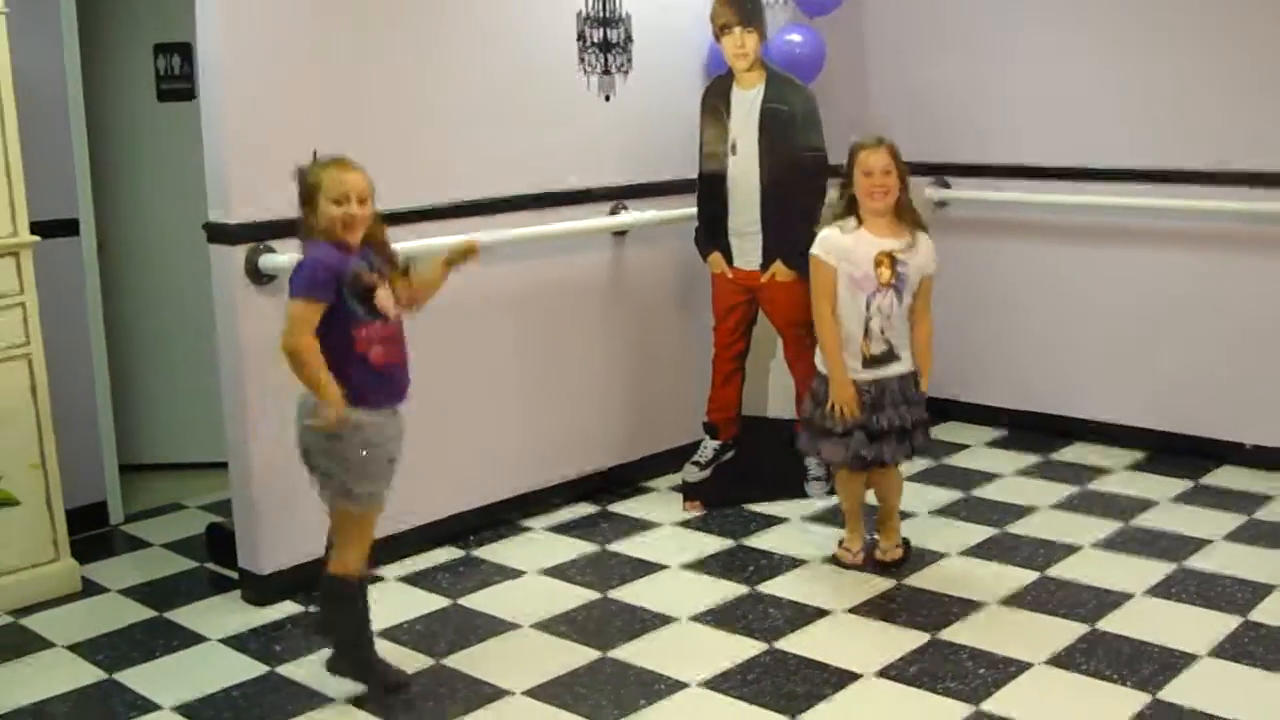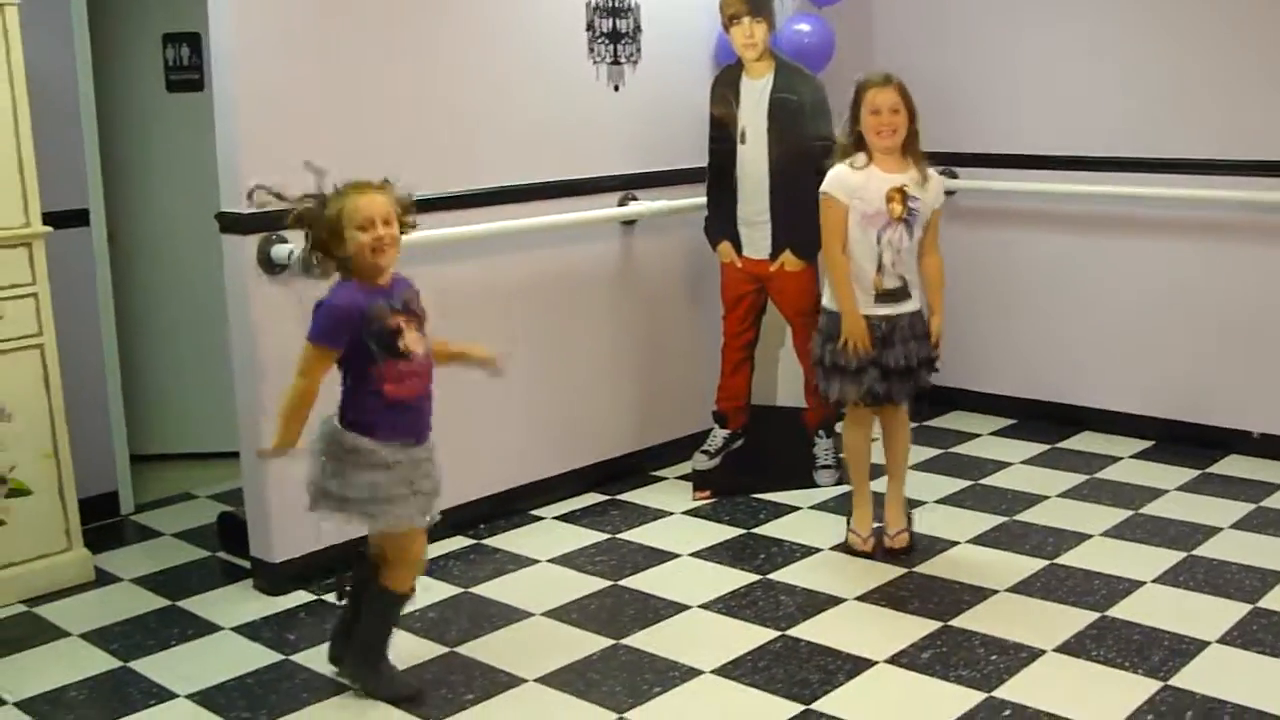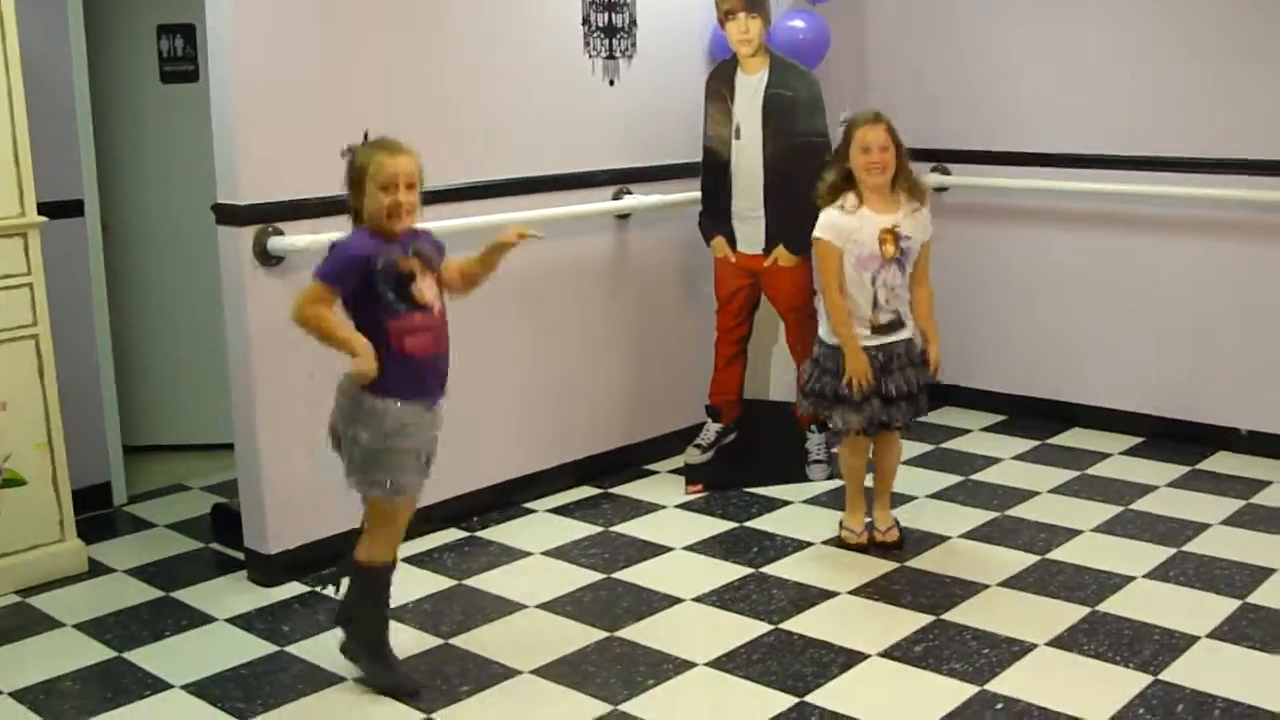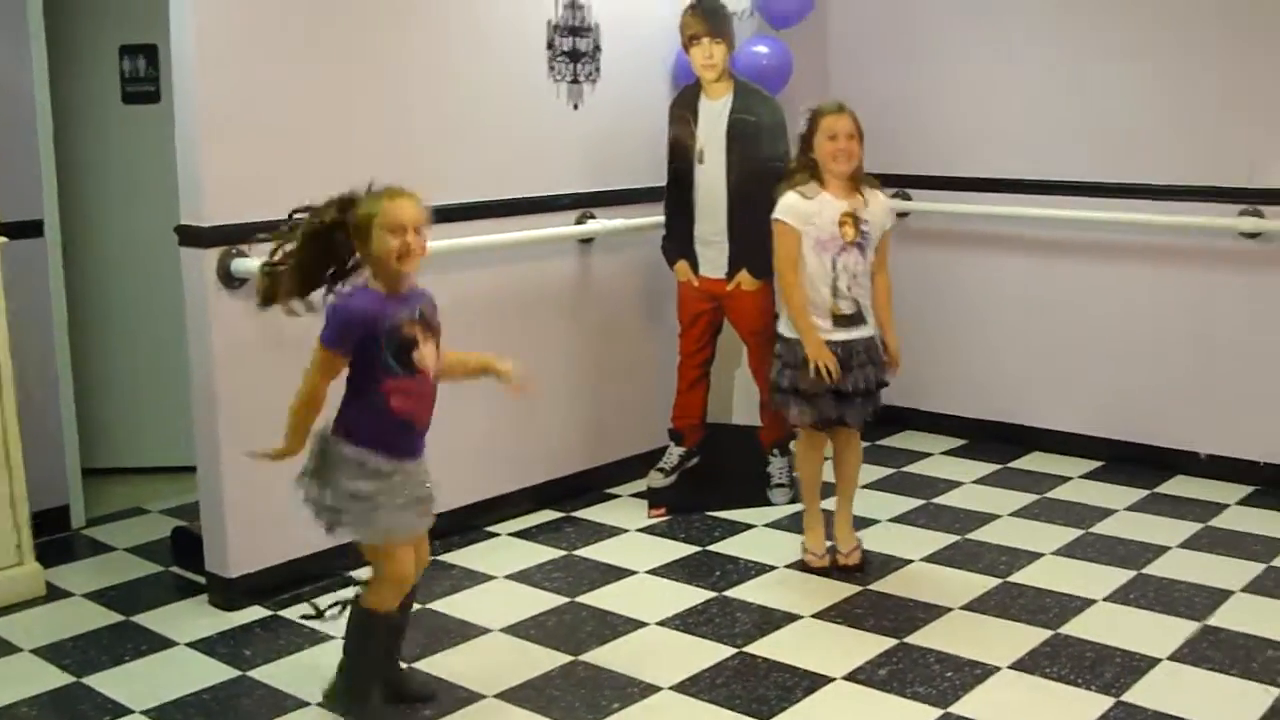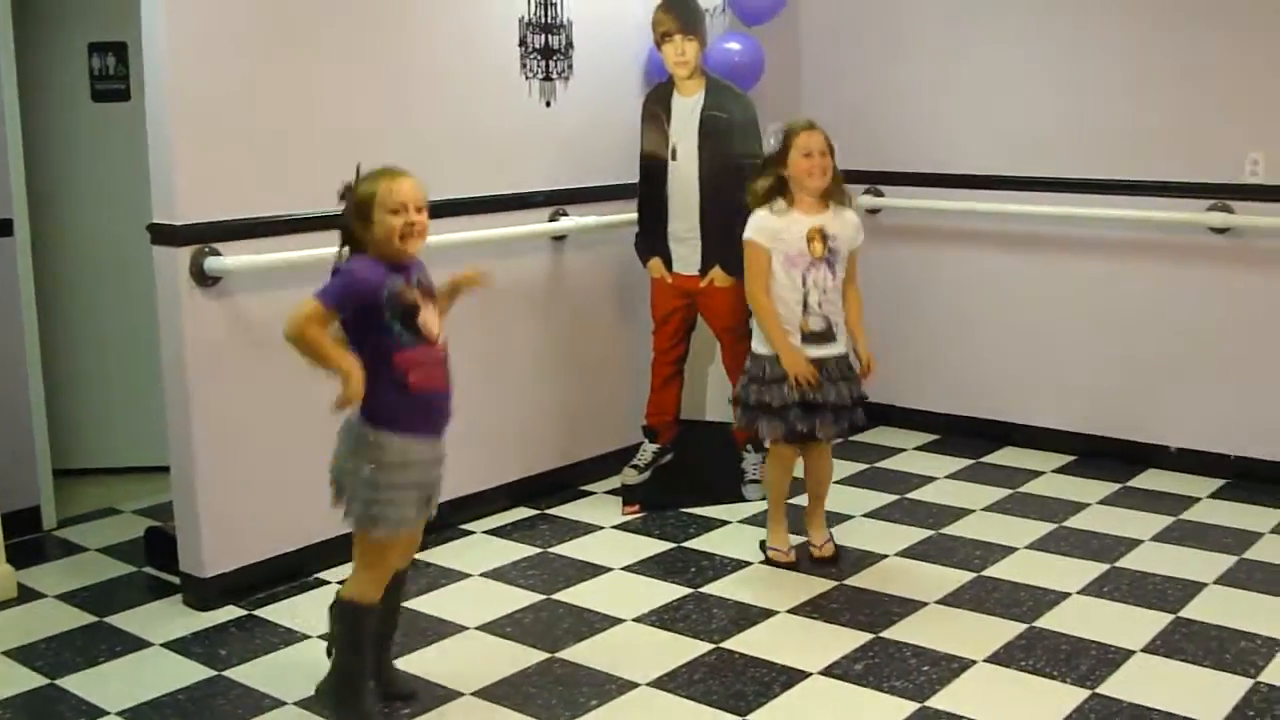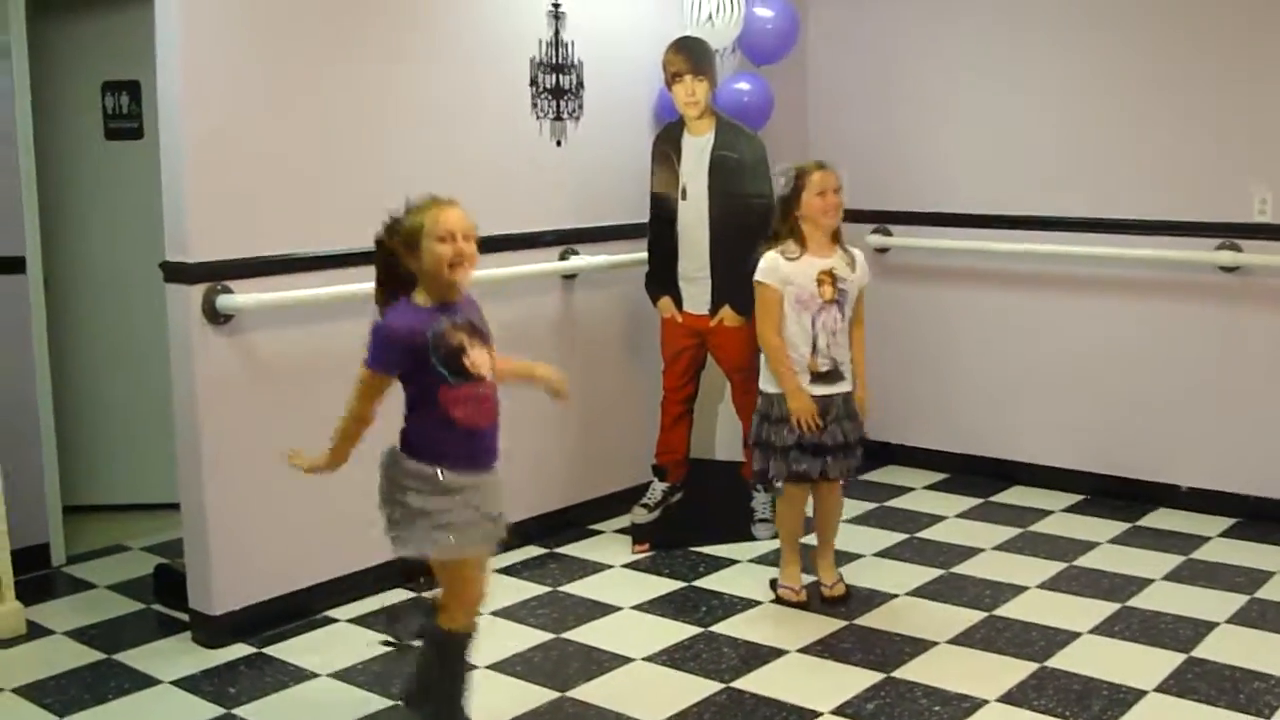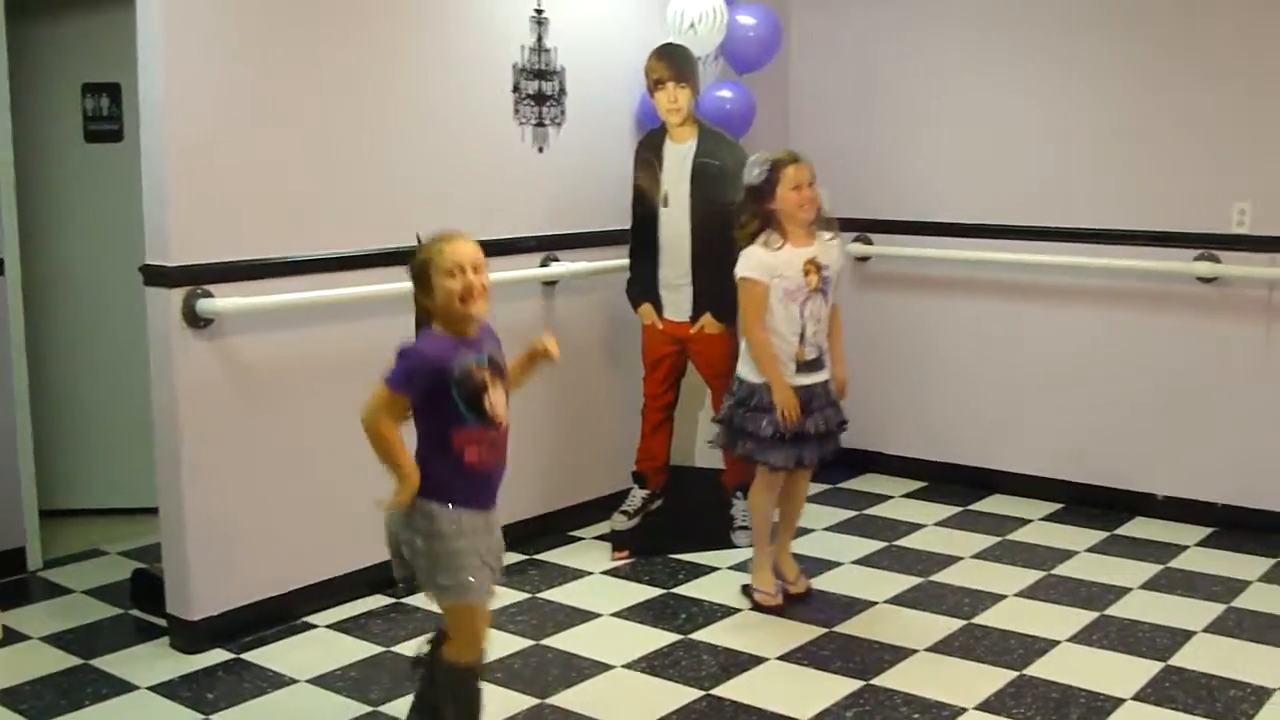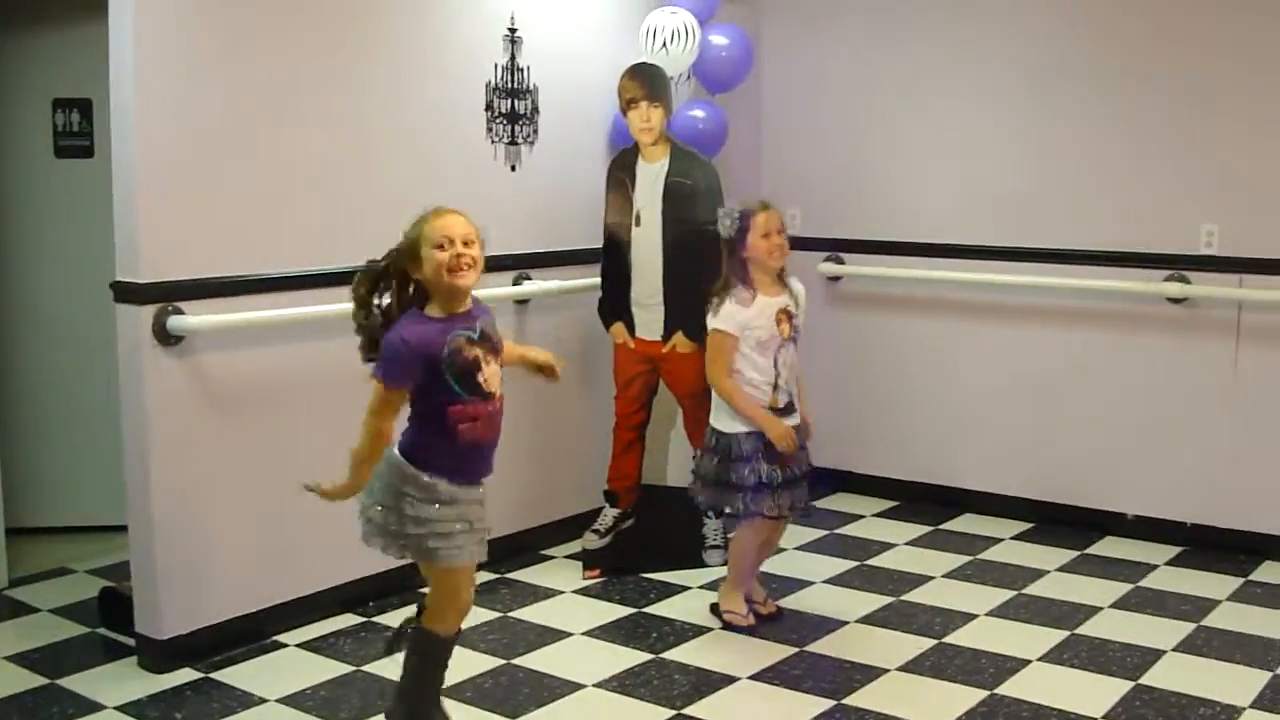
dt=0.2s
person 1, frame 1
left shoulder: (368, 254)
right shoulder: (319, 264)
left elbow: (408, 293)
right elbow: (296, 339)
left wrist: (450, 260)
right wrist: (330, 399)
left hip: (377, 414)
right hip: (353, 419)
left knee: (354, 531)
right knee: (353, 538)
left ankle: (338, 622)
right ankle: (354, 652)
person 1, frame 2
left shoulder: (402, 287)
right shoulder: (343, 303)
right elbow: (308, 376)
left wrist: (463, 354)
right wrist: (285, 437)
left hip: (409, 444)
right hip: (370, 448)
left knee: (387, 551)
right knee: (409, 556)
left ankle: (347, 644)
right ankle: (364, 662)
person 1, frame 3
left shoulder: (423, 242)
right shoulder: (353, 251)
left elbow: (457, 280)
right elbow: (305, 309)
left wrist: (497, 249)
right wrist: (355, 345)
left hip: (420, 407)
right hip: (382, 410)
left knee: (391, 522)
right knee: (386, 529)
left ankle: (358, 615)
right ankle: (369, 640)
person 1, frame 4
left shoulder: (416, 299)
right shoulder: (359, 308)
right elbow: (318, 376)
left wrist: (490, 364)
right wrist: (294, 439)
left hip: (405, 456)
right hip: (367, 463)
left knee: (408, 571)
right knee: (397, 572)
left ankle: (378, 666)
person 1, frame 5
left shoulder: (411, 268)
right shoulder: (358, 276)
right elbow: (300, 327)
left wrist: (453, 288)
right wrist: (349, 371)
left hip: (421, 440)
right hip: (383, 443)
left knee: (400, 558)
right knee: (375, 568)
left ankle: (374, 661)
person 1, frame 6
left shoulder: (466, 306)
right shoulder: (405, 322)
right elbow: (365, 398)
left wrist: (530, 371)
right wrist: (333, 457)
left hip: (474, 473)
right hip: (432, 476)
left knee: (462, 592)
right knee: (464, 595)
person 1, frame 7
left shoulder: (482, 332)
right shoulder: (427, 352)
right elbow: (376, 415)
left wrist: (531, 359)
right wrist: (406, 480)
left hip: (473, 506)
right hip: (441, 511)
left knee: (464, 626)
right knee: (469, 633)
person 1, frame 8
left shoulder: (478, 312)
right shoulder: (414, 335)
right elbow: (380, 414)
left wrist: (527, 357)
right wrist: (356, 479)
left hip: (464, 485)
right hip: (427, 487)
left knee: (450, 600)
right knee: (452, 603)
person 2, frame 1
left shoulder: (794, 97)
right shoulder: (715, 96)
left elbow: (814, 181)
right elbow: (707, 174)
left wrist: (794, 255)
right wrist: (708, 245)
left hip: (779, 258)
right hip: (728, 258)
left knee: (802, 356)
right knee: (727, 352)
right ankle: (719, 437)
person 2, frame 2
left shoulder: (803, 87)
right shoulder: (724, 86)
left elbow: (821, 169)
right elbow: (717, 164)
left wrist: (804, 243)
right wrist: (718, 233)
left hip: (788, 248)
right hip: (738, 246)
left knee: (811, 344)
right knee: (736, 341)
left ankle: (822, 433)
right ankle: (729, 426)
person 2, frame 3
left shoulder: (798, 83)
right shoulder: (719, 82)
left elbow: (816, 166)
right elbow: (711, 160)
left wrist: (797, 239)
right wrist: (712, 229)
left hip: (782, 243)
right hip: (732, 242)
left knee: (803, 339)
right knee: (729, 336)
left ankle: (815, 428)
right ankle: (721, 420)
person 2, frame 4
left shoulder: (761, 107)
right shoulder: (683, 106)
left elbow: (778, 190)
right elbow: (675, 184)
left wrist: (759, 264)
right wrist: (675, 252)
left hip: (745, 267)
right hip: (694, 266)
left knee: (766, 363)
right knee: (692, 359)
left ankle: (777, 451)
right ankle: (684, 444)
person 2, frame 5
left shoulder: (733, 105)
right shoulder: (656, 103)
left elbow: (749, 188)
right elbow: (648, 181)
left wrist: (732, 260)
right wrist: (648, 249)
left hip: (718, 264)
right hip: (667, 263)
left knee: (739, 358)
right knee: (665, 356)
left ankle: (750, 448)
right ankle: (657, 440)
person 2, frame 6
left shoulder: (743, 145)
right shoulder: (665, 144)
left elbow: (761, 229)
right elbow: (658, 222)
left wrist: (742, 301)
right wrist: (658, 290)
left hip: (728, 304)
right hip: (678, 302)
left knee: (749, 399)
right knee: (675, 395)
left ankle: (761, 487)
right ankle: (667, 480)
person 2, frame 7
left shoulder: (725, 152)
right shoulder: (648, 150)
left elbow: (741, 235)
right elbow: (640, 228)
left wrist: (723, 307)
right wrist: (640, 297)
left hip: (709, 311)
right hip: (659, 309)
left knee: (729, 405)
right knee: (656, 402)
left ankle: (739, 494)
right ankle: (648, 486)
person 2, frame 8
left shoulder: (697, 172)
right shoulder: (620, 170)
left elbow: (713, 255)
right elbow: (612, 248)
left wrist: (695, 327)
right wrist: (612, 315)
left hip: (682, 330)
right hip: (632, 328)
left knee: (700, 425)
right knee: (628, 421)
left ankle: (712, 514)
right ankle: (619, 505)
person 3, frame 1
left shoulder: (919, 244)
right shoulder: (834, 240)
left elbow: (920, 315)
right elbow: (823, 312)
left wrist: (926, 371)
right wrist: (838, 376)
left hip: (894, 374)
right hip: (844, 375)
left knee: (884, 464)
right knee: (849, 462)
left ankle: (890, 533)
right ankle: (854, 533)
person 3, frame 2
left shoulder: (927, 181)
right shoulder: (843, 177)
left elbow: (930, 254)
right elbow: (834, 252)
left wrist: (937, 312)
right wrist: (851, 314)
left hip: (904, 315)
right hip: (853, 315)
left knee: (896, 407)
right knee: (859, 408)
left ankle: (896, 505)
right ankle: (862, 508)
person 3, frame 3
left shoulder: (916, 212)
right shoulder: (836, 218)
left elbow: (919, 284)
right elbow: (831, 291)
left wrist: (930, 339)
right wrist: (852, 349)
left hip: (897, 342)
right hip: (847, 344)
left knee: (890, 431)
right knee: (856, 433)
left ankle: (881, 509)
right ankle: (855, 510)
person 3, frame 4
left shoulder: (876, 204)
right shoulder: (795, 204)
left elbow: (879, 274)
right elbow: (787, 277)
left wrist: (888, 333)
right wrist: (812, 339)
left hip: (858, 338)
right hip: (807, 339)
left knee: (849, 430)
right knee: (812, 429)
left ankle: (844, 521)
right ankle: (814, 523)
person 3, frame 5
left shoulder: (846, 221)
right shoulder: (766, 221)
left elbow: (850, 287)
right elbow: (756, 293)
left wrist: (861, 343)
right wrist: (786, 351)
left hip: (831, 355)
right hip: (778, 355)
left knee: (820, 444)
right knee: (785, 445)
left ankle: (815, 524)
right ankle: (776, 527)
person 3, frame 6
left shoulder: (853, 261)
right shoulder: (777, 262)
left elbow: (856, 325)
right elbow: (767, 334)
left wrist: (859, 382)
right wrist: (794, 393)
left hip: (834, 391)
right hip: (787, 394)
left knee: (832, 480)
right knee: (796, 484)
left ankle: (827, 562)
right ankle: (790, 566)
person 3, frame 7
left shoulder: (830, 247)
right shoulder: (758, 256)
right elbow: (752, 327)
left wrist: (838, 365)
right wrist: (779, 384)
left hip: (811, 381)
right hip: (765, 384)
left knee: (801, 471)
right knee: (771, 471)
left ankle: (783, 552)
right ankle: (764, 568)
person 3, frame 8
left shoulder: (793, 291)
right shoulder: (732, 305)
right elbow: (720, 374)
left wrist: (800, 409)
right wrist: (765, 419)
left hip: (782, 422)
right hip: (741, 430)
left knee: (778, 515)
right knee: (754, 518)
left ankle: (752, 582)
right ankle: (732, 593)
